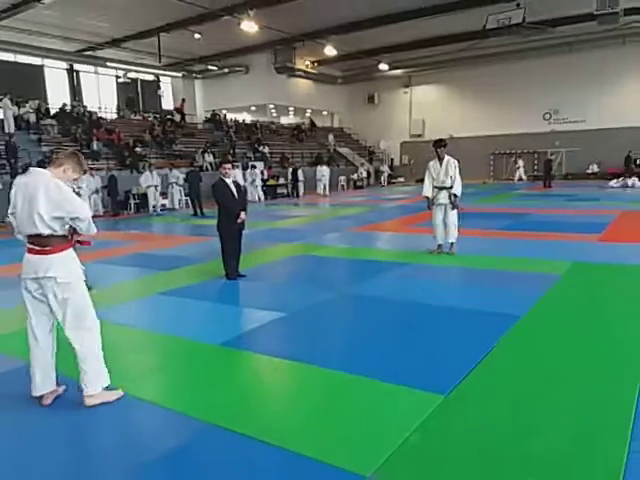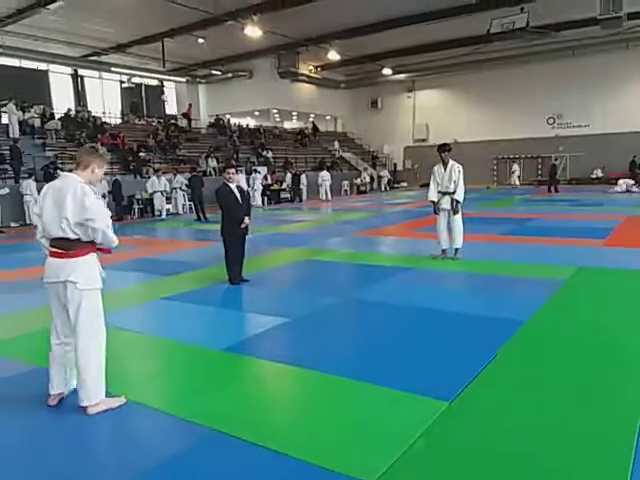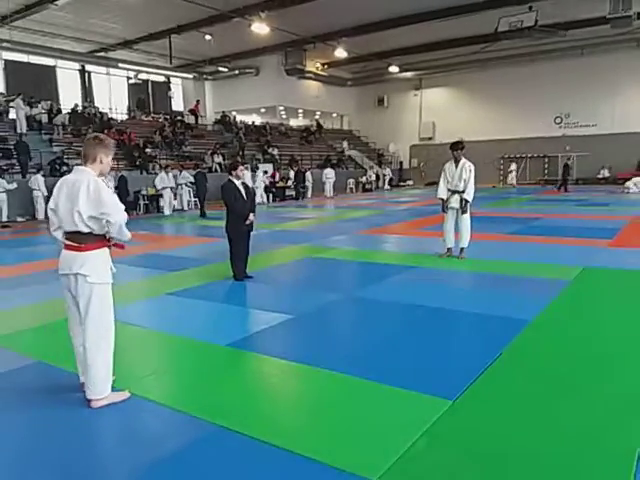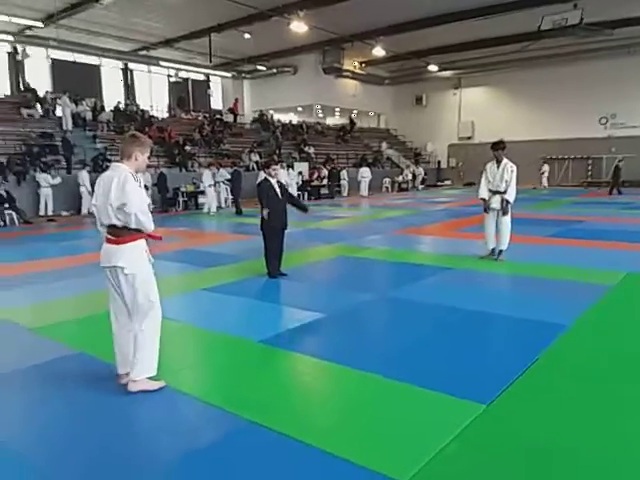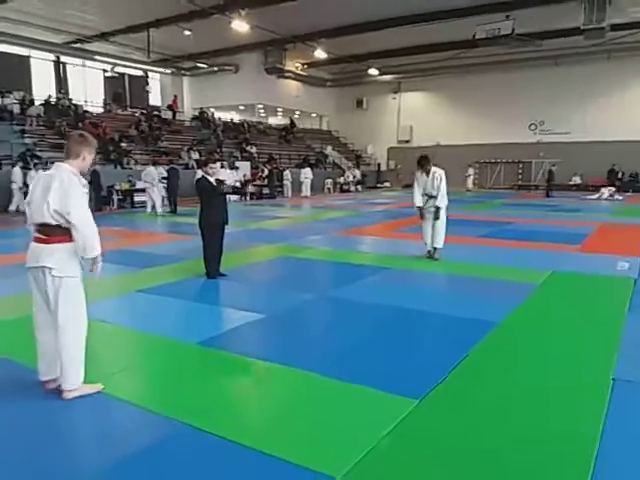
dt=0.4s
person 1, frame 1
left shoulder: (20, 184)
right shoulder: (53, 186)
left elbow: (19, 226)
right elbow: (82, 216)
right wrist: (76, 230)
left hip: (33, 261)
right hip: (58, 262)
left knee: (39, 329)
right knee: (83, 326)
left ankle: (45, 389)
right ankle: (92, 390)
person 1, frame 2
left shoulder: (49, 189)
right shoulder: (82, 191)
left elbow: (41, 231)
right elbow: (101, 227)
left wrist: (58, 251)
right wrist: (109, 242)
left hip: (55, 265)
right hip: (80, 267)
left knee: (61, 332)
right knee: (90, 333)
left ankle: (57, 390)
right ankle: (93, 399)
person 1, frame 3
left shoulder: (63, 183)
right shoulder: (95, 185)
left elbow: (56, 224)
right elbow: (116, 220)
left wrist: (73, 240)
right wrist: (121, 236)
left hip: (69, 257)
right hip: (92, 260)
left knee: (79, 324)
right knee: (99, 325)
left ankle: (90, 377)
right ankle: (98, 392)
person 1, frame 4
left shoulder: (104, 178)
right shoulder: (127, 180)
left elbow: (101, 216)
right elbow: (139, 216)
left wrist: (125, 231)
right wrist: (150, 227)
left hip: (111, 250)
right hip: (130, 253)
left knee: (121, 315)
right knee: (148, 312)
left ankle: (125, 370)
right ankle: (138, 375)
person 1, frame 5
left shoulder: (42, 177)
right shoulder: (71, 181)
left elbow: (32, 214)
right elbow: (82, 222)
right wrist: (94, 254)
left hip: (37, 250)
right hip: (60, 254)
left knee: (45, 318)
right knee: (71, 319)
left ankle: (50, 376)
right ankle: (71, 384)
